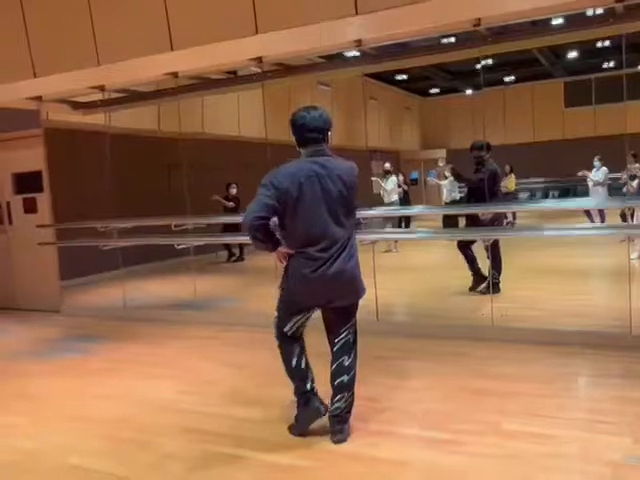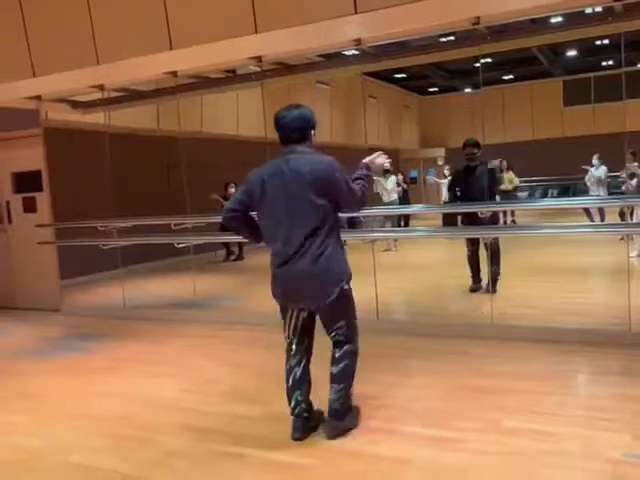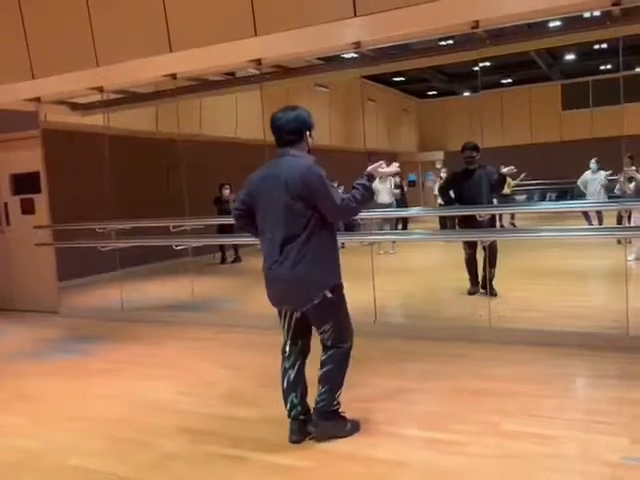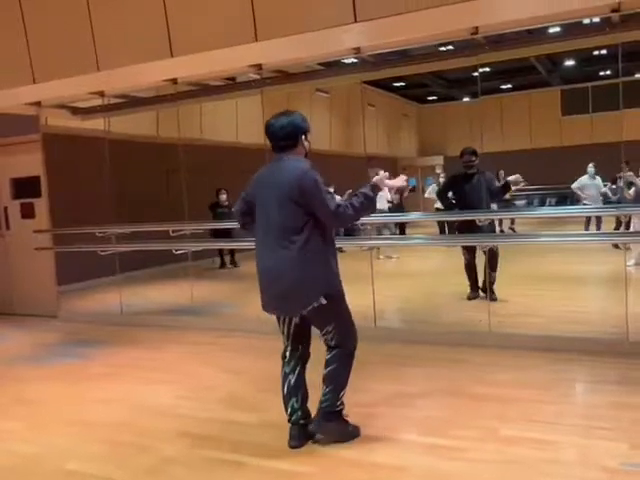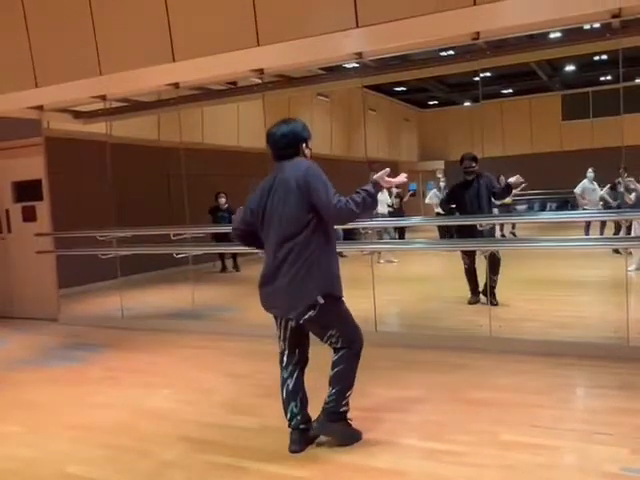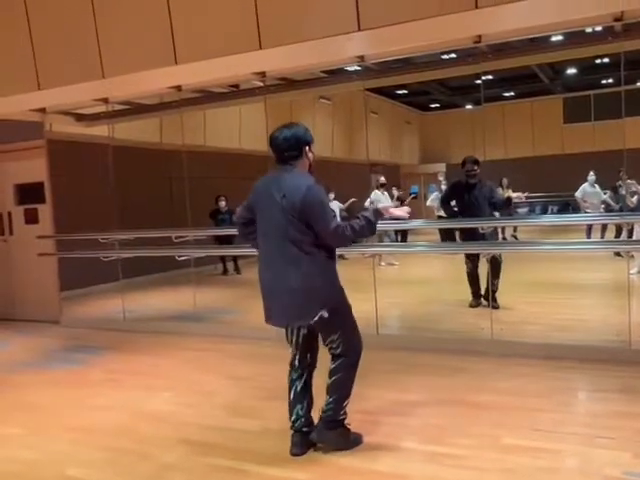
dt=0.3s
person 1, frame 1
left shoulder: (282, 177)
right shoulder: (349, 171)
left elbow: (253, 221)
left wrist: (276, 245)
left hip: (302, 277)
right hip: (344, 276)
left knee: (286, 336)
right knee: (344, 347)
left ankle: (309, 402)
right ankle: (339, 421)
person 1, frame 2
left shoulder: (260, 176)
right shoulder: (325, 167)
left elbow: (231, 214)
right elbow: (353, 201)
right wrist: (365, 170)
left hip: (287, 278)
right hip: (327, 274)
left knee: (297, 347)
right knee: (344, 340)
left ankle: (302, 418)
right ankle: (340, 414)
person 1, frame 3
left shoulder: (260, 177)
right shoulder: (307, 169)
left elbow: (241, 215)
right elbow: (340, 211)
right wrist: (368, 179)
left hip: (279, 279)
right hip: (314, 276)
left knee: (293, 347)
right knee: (338, 343)
left ankle: (298, 420)
right ankle: (326, 417)
person 1, frame 4
left shoulder: (259, 180)
right shoulder: (302, 172)
left elbow: (243, 216)
right elbow: (336, 216)
right wrist: (373, 188)
left hip: (276, 284)
right hip: (311, 281)
left knee: (294, 352)
right knee: (341, 343)
left ankle: (299, 426)
right ankle: (329, 420)
person 1, frame 5
left shoulder: (264, 186)
right shoulder: (306, 171)
left elbow: (242, 231)
right elbow: (338, 211)
right wrist: (374, 187)
left hip: (276, 286)
right hip: (311, 284)
left knee: (292, 357)
right knee: (349, 344)
left ankle: (299, 430)
right ankle: (333, 418)
person 1, frame 6
left shoulder: (261, 188)
right shoulder: (306, 188)
left elbow: (244, 224)
right elbow: (335, 235)
right wrist: (376, 214)
left hip: (280, 294)
right hip: (315, 291)
left knee: (301, 359)
right knee: (346, 352)
left ankle: (301, 433)
right ankle: (331, 427)
person 2, frame 1
left shoulder: (491, 169)
right shoulder: (480, 169)
left elbow: (472, 181)
left wrist: (454, 172)
left hip: (491, 216)
right hip: (476, 215)
left knee: (492, 249)
right knee: (463, 244)
left ankle: (494, 283)
right ankle: (479, 276)
person 2, frame 2
left shoulder: (487, 168)
right shoulder: (461, 172)
left elbow: (495, 187)
right elbow: (452, 189)
left wrist: (492, 170)
right wrist: (456, 201)
left hip: (487, 215)
right hip: (469, 215)
left knee: (492, 247)
right knee: (471, 249)
left ankle: (493, 280)
right ankle: (476, 280)
person 2, frame 3
left shoulder: (487, 171)
right shoulder: (457, 176)
left elbow: (496, 189)
right elbow: (443, 190)
left wrist: (502, 176)
right wrist: (452, 203)
left hip: (486, 218)
right hip: (466, 219)
left knee: (491, 250)
right knee: (469, 252)
left ankle: (487, 283)
right ankle: (474, 283)
person 2, frame 4
left shoulder: (486, 176)
right shoulder: (455, 179)
left elbow: (496, 194)
right elbow: (441, 194)
left wrist: (508, 183)
right wrist: (451, 207)
left hip: (485, 223)
right hip: (466, 224)
left knee: (492, 254)
right knee: (469, 258)
left ankle: (488, 287)
right ankle: (474, 288)
person 2, frame 5
left shoulder: (486, 179)
right shoulder: (457, 188)
left elbow: (498, 195)
right elbow: (444, 203)
left wrist: (509, 185)
right wrist: (454, 213)
left hip: (485, 228)
right hip: (465, 230)
left knee: (493, 258)
right knee: (468, 263)
left ankle: (491, 290)
right ankle: (474, 293)
person 2, frame 6
left shoulder: (488, 186)
right shoulder: (457, 187)
left elbow: (498, 205)
right elbow: (444, 202)
left wrist: (509, 199)
right wrist: (454, 215)
left hip: (488, 231)
right hip: (469, 233)
left knee: (495, 261)
right knee: (471, 266)
left ankle: (490, 294)
right ankle: (476, 296)
